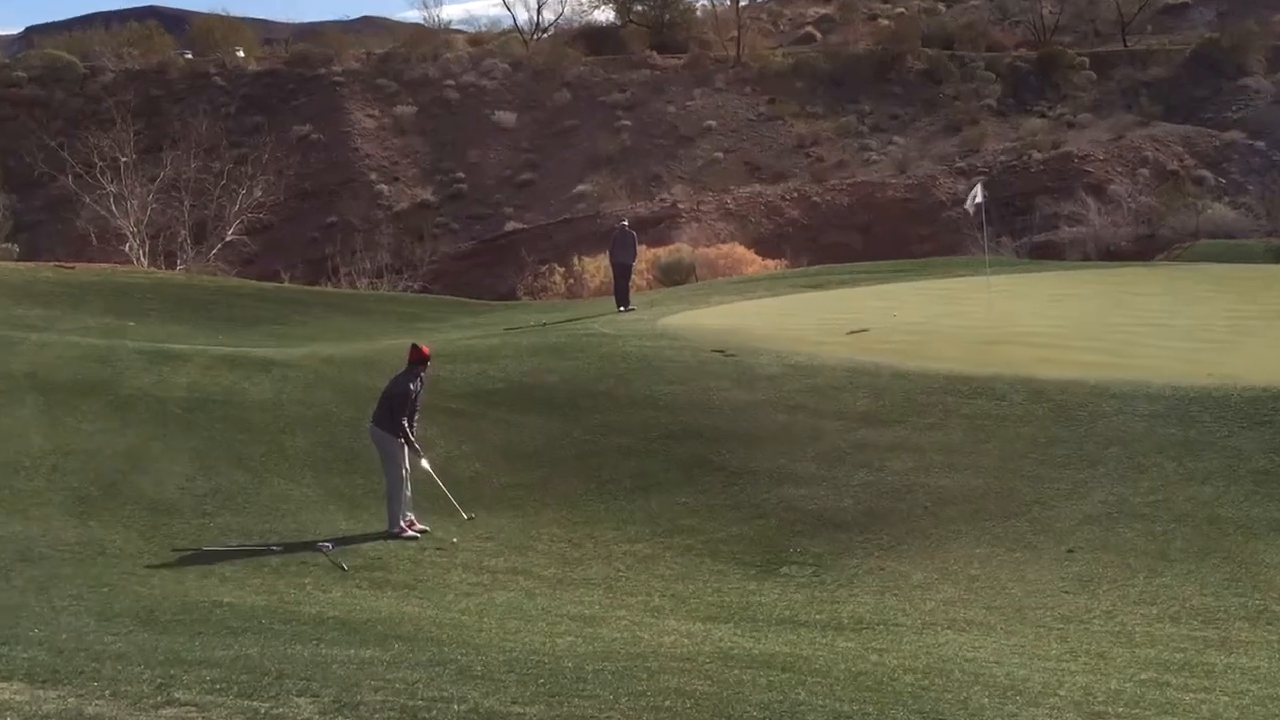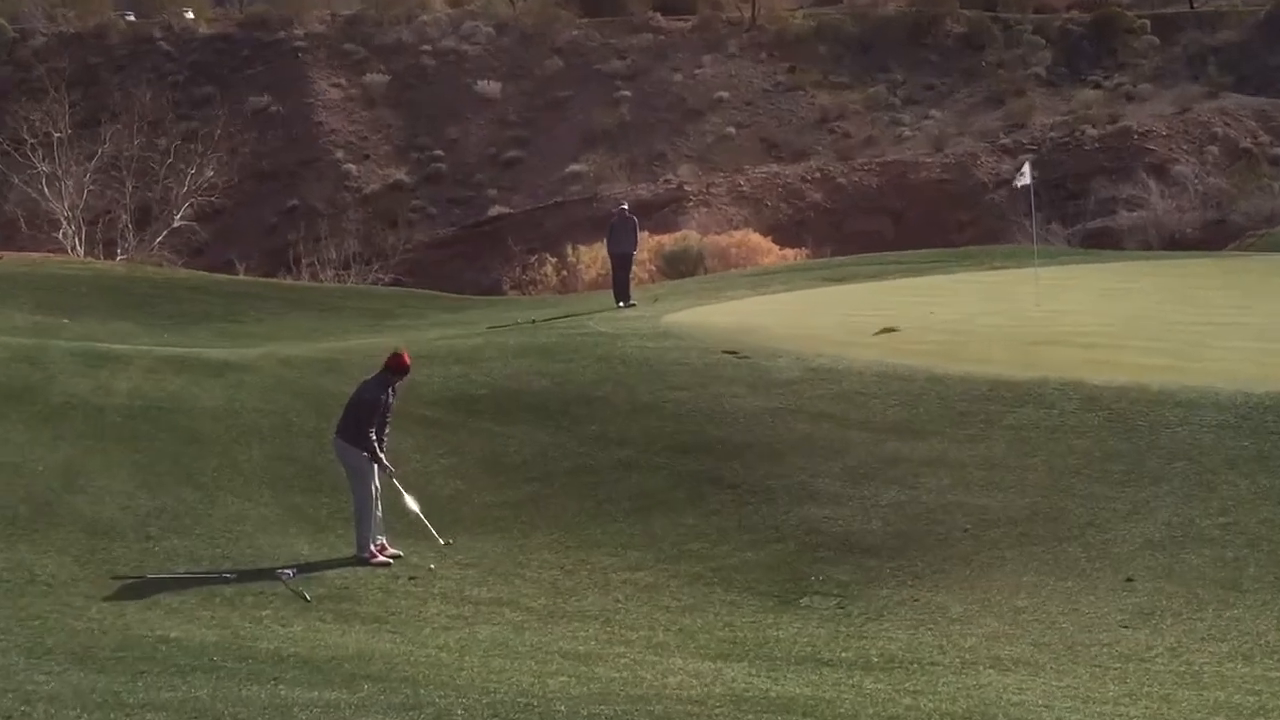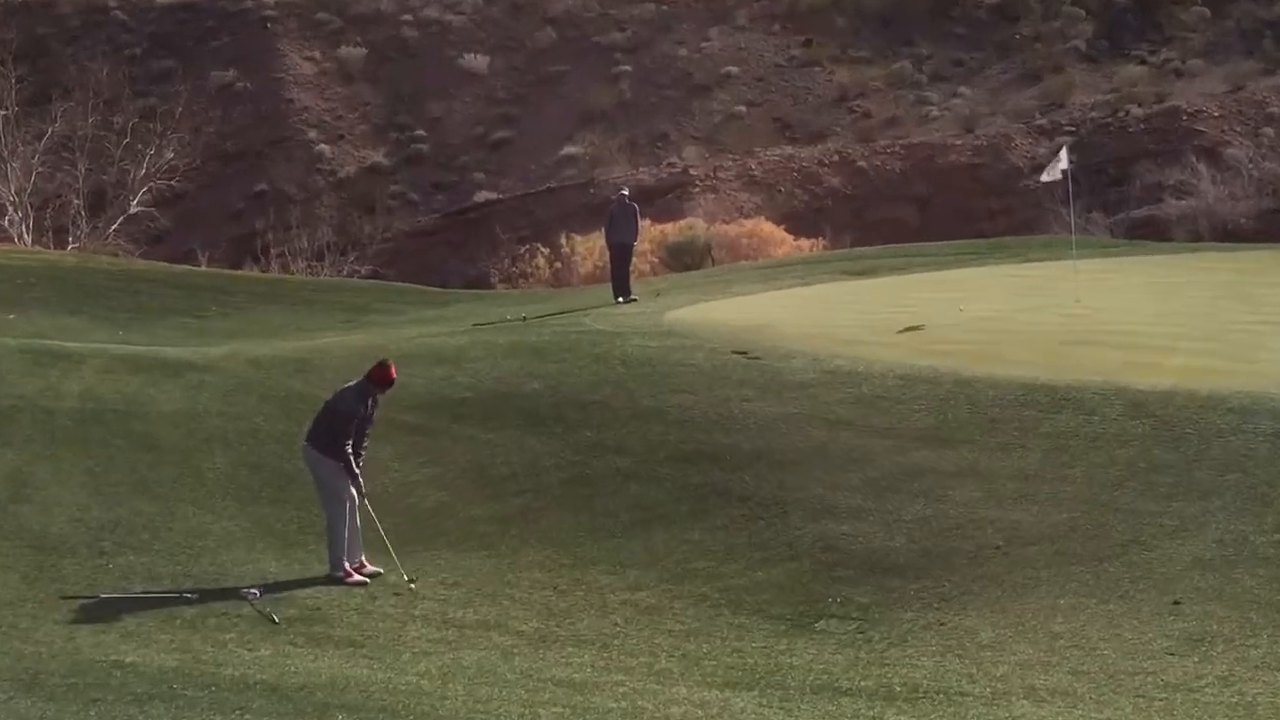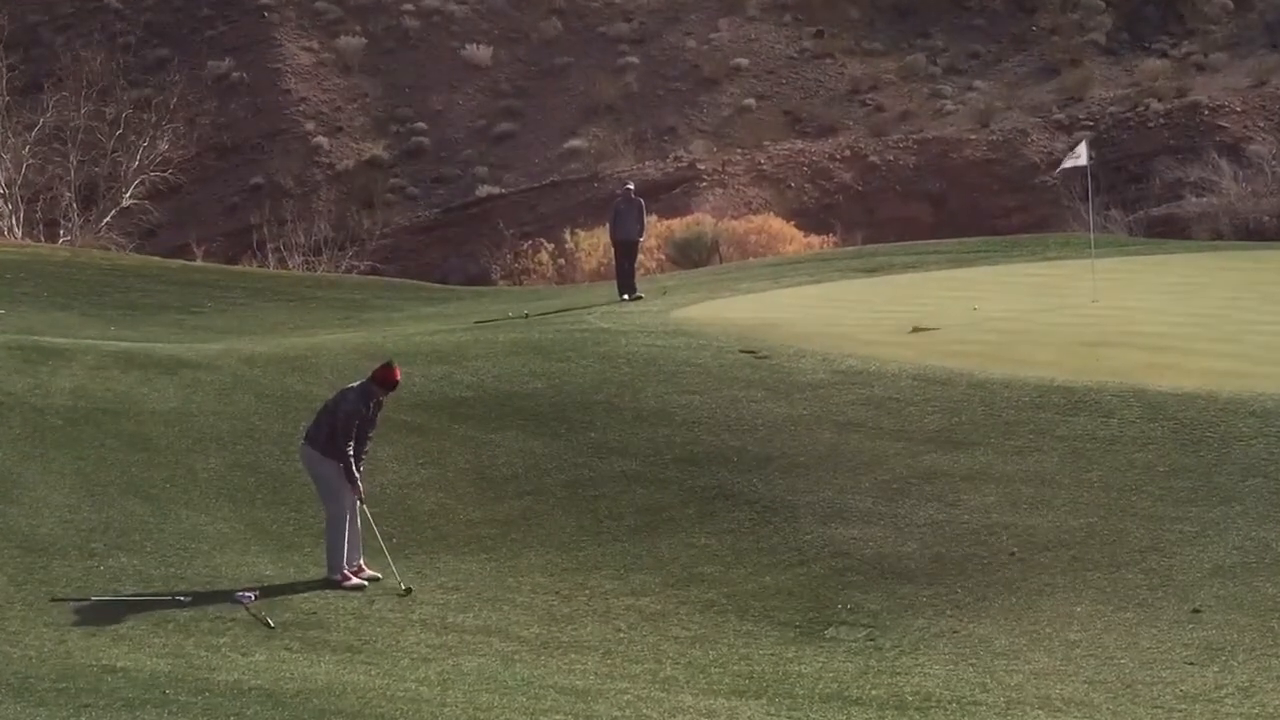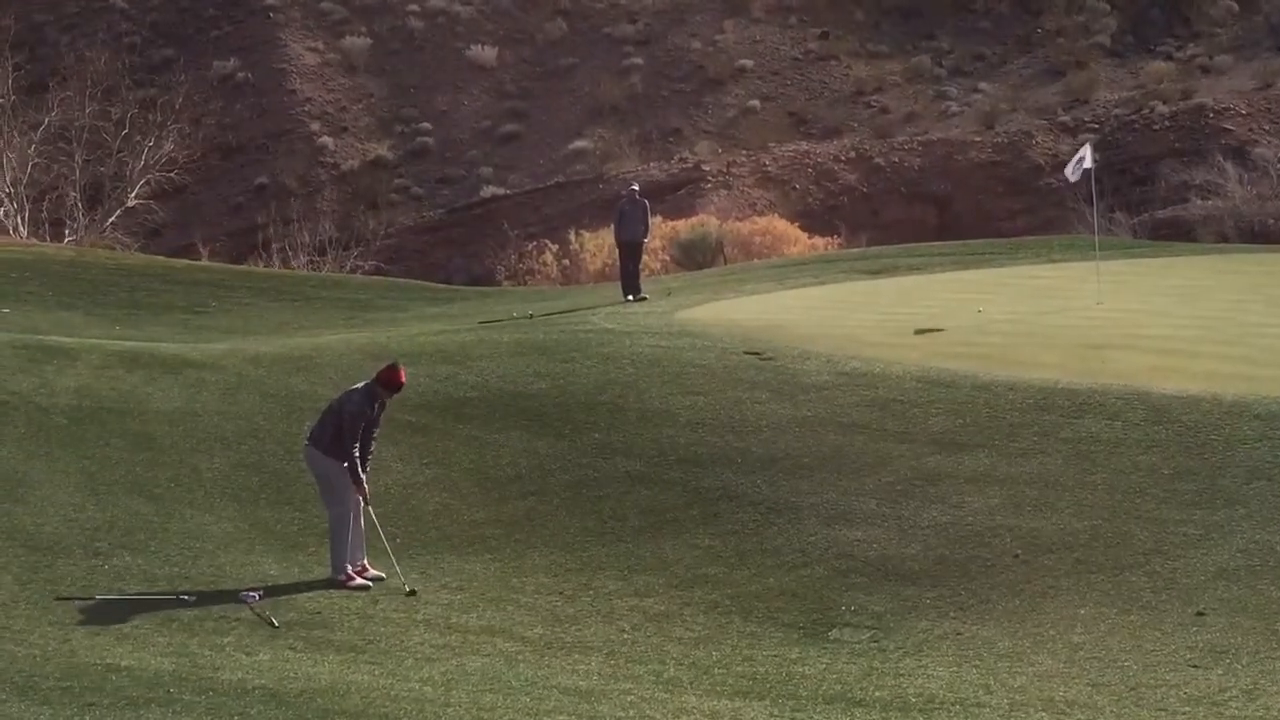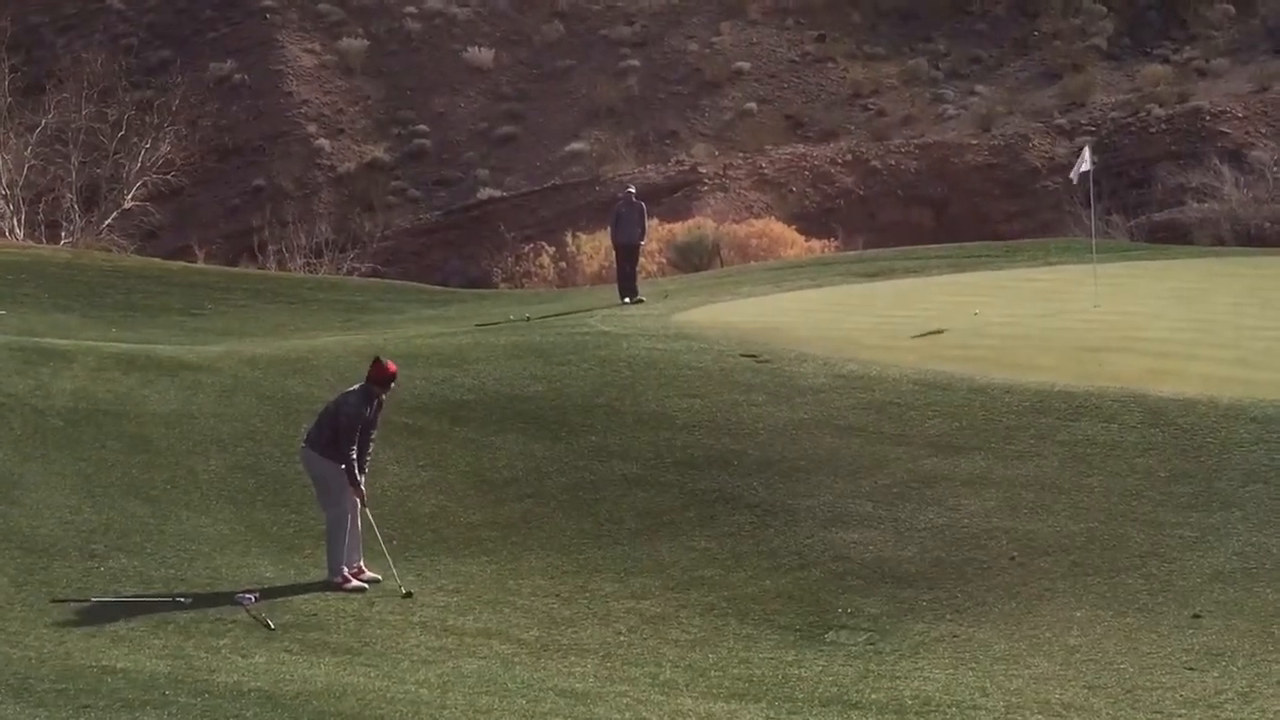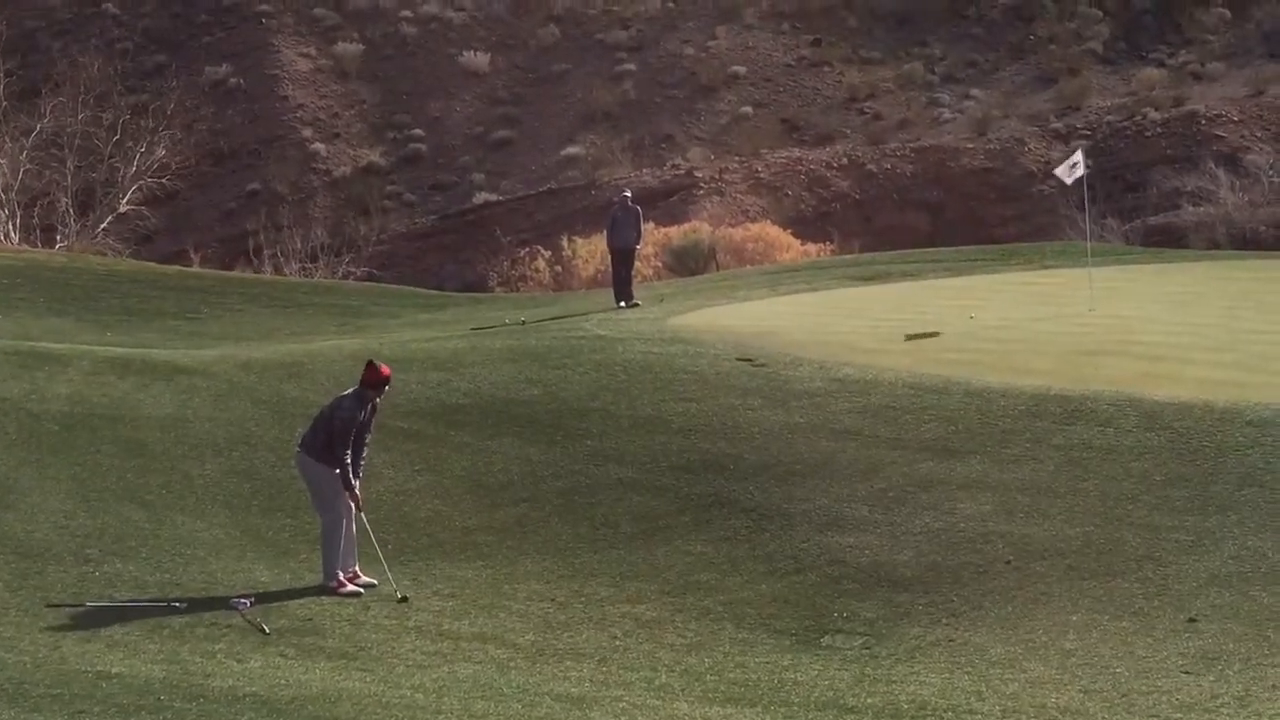
dt=0.4s
person 1, frame 1
left shoulder: (418, 379)
right shoulder: (404, 385)
left elbow: (414, 410)
right elbow: (400, 419)
left wrist: (412, 436)
right wrist: (411, 442)
left hip: (396, 431)
right hip: (385, 432)
left knee: (404, 473)
right knee: (396, 477)
left ankle: (407, 518)
right ankle: (395, 526)
person 1, frame 2
left shoulder: (389, 387)
right shoulder: (373, 392)
left elbow: (384, 422)
right elbow: (367, 431)
left wrist: (381, 452)
right wrist: (379, 459)
left hip: (365, 444)
right hip: (350, 444)
left knee: (374, 492)
right knee: (365, 495)
left ankle: (377, 542)
right ankle: (365, 550)
person 1, frame 3
left shoulder: (371, 398)
right shoulder: (350, 401)
left elbow: (362, 435)
right elbow: (343, 444)
left wrist: (357, 467)
right wrist: (354, 475)
left hip: (336, 453)
right hip: (321, 452)
left knee: (351, 502)
right knee: (339, 508)
left ankle: (355, 560)
right ankle: (339, 568)
person 1, frame 4
left shoulder: (375, 400)
right shoulder: (352, 401)
left elbow: (364, 438)
right elbow: (345, 444)
left wrist: (357, 471)
right wrist: (354, 479)
left hip: (335, 453)
right hip: (318, 452)
left knee: (351, 505)
right knee: (339, 508)
left ankle: (353, 563)
right ankle: (337, 571)
person 1, frame 5
left shoulder: (378, 401)
right shoulder: (357, 403)
left elbow: (369, 439)
right elbow: (351, 445)
left wrist: (363, 473)
right wrist: (358, 480)
left hip: (339, 454)
right hip: (322, 453)
left knee: (355, 505)
right knee: (342, 509)
left ankle: (357, 563)
right ankle: (341, 571)
person 1, frame 6
left shoulder: (376, 400)
right shoulder: (354, 404)
left elbow: (367, 439)
right elbow: (348, 446)
left wrist: (361, 474)
right wrist: (355, 482)
left hip: (335, 455)
right hip: (319, 455)
left knee: (351, 507)
right knee: (339, 511)
left ankle: (354, 565)
right ankle: (337, 574)
person 1, frame 7
left shoulder: (371, 404)
right shoulder: (348, 408)
left elbow: (361, 442)
right elbow: (342, 451)
left wrist: (356, 479)
right wrist: (350, 486)
left hip: (330, 459)
right hip: (314, 459)
left knee: (347, 511)
right knee: (335, 515)
left ankle: (349, 570)
right ankle: (333, 578)
